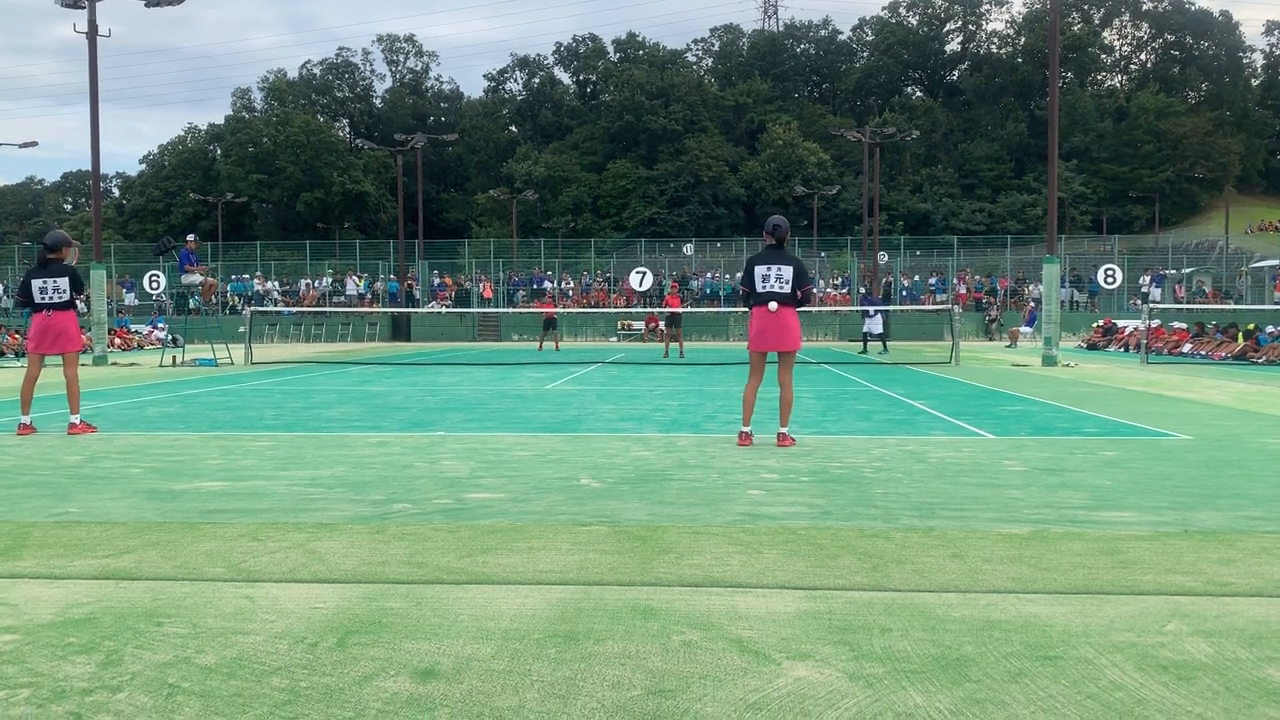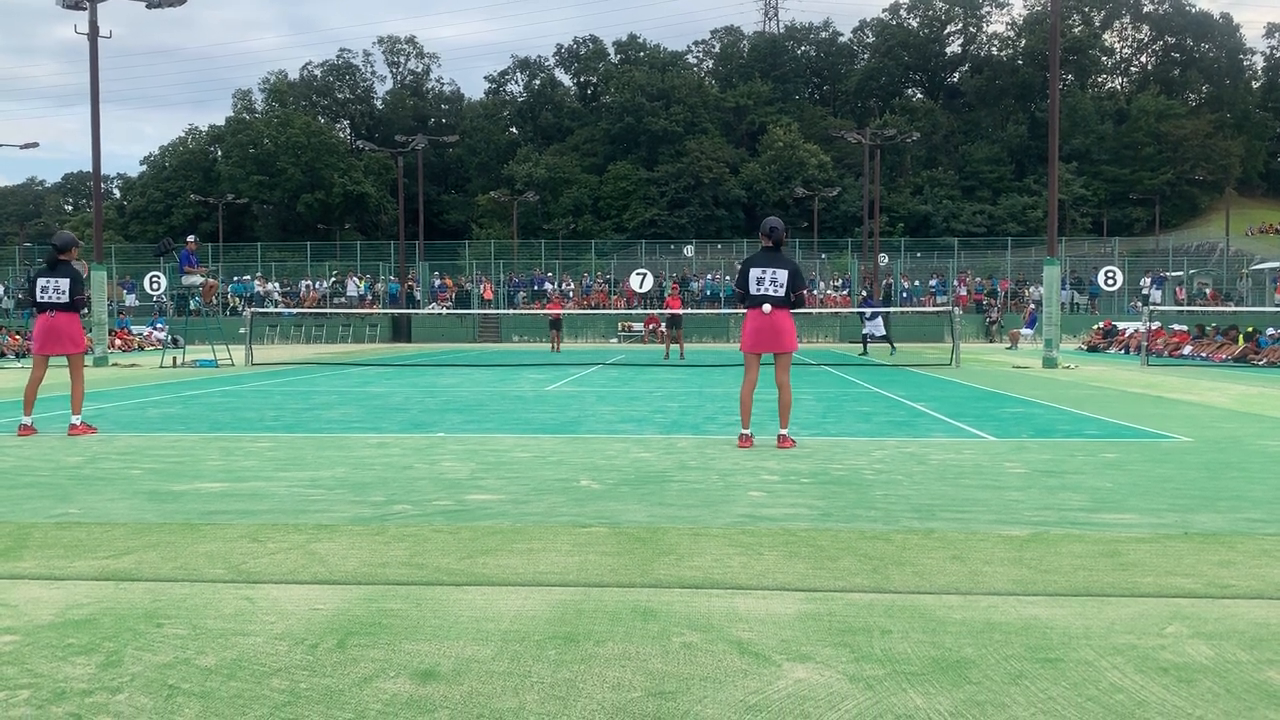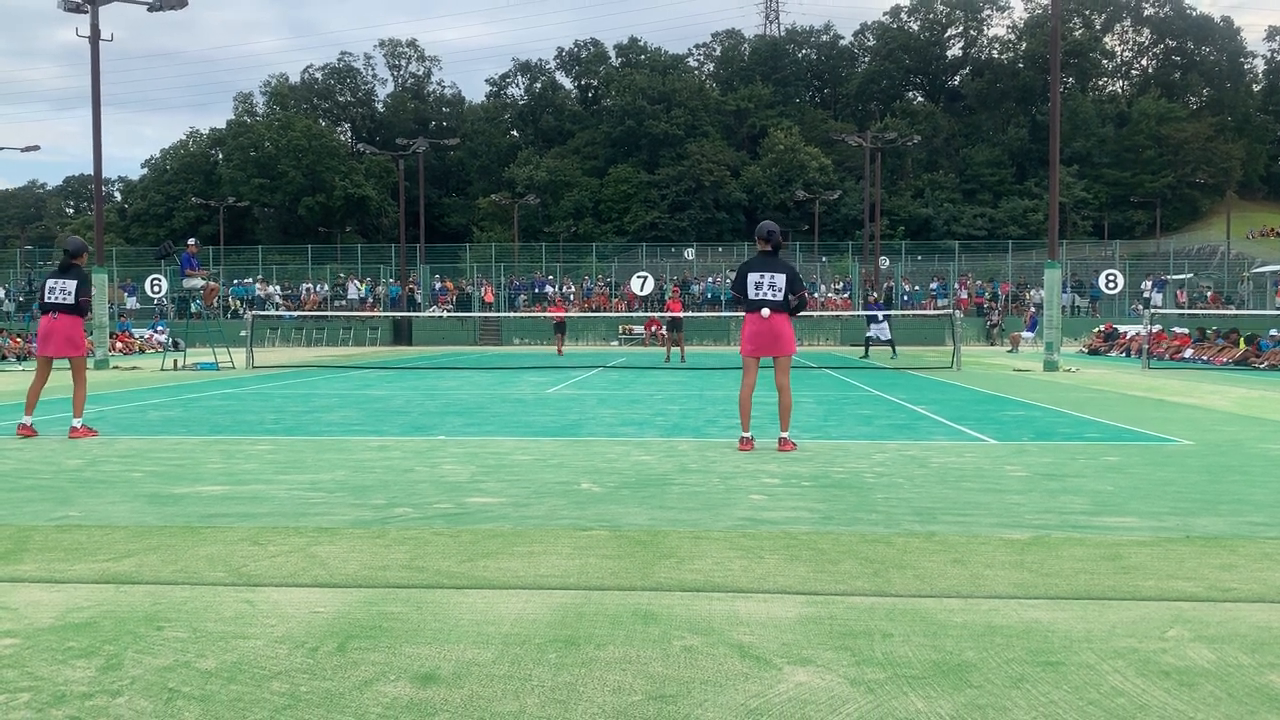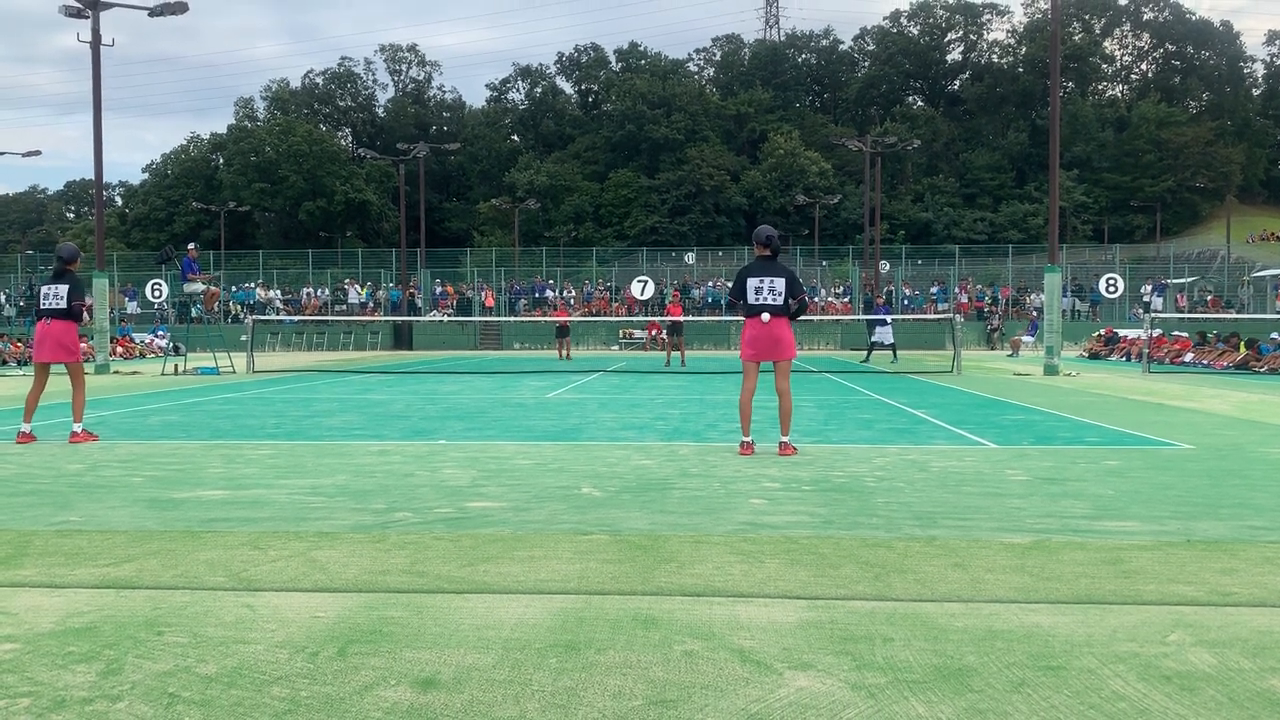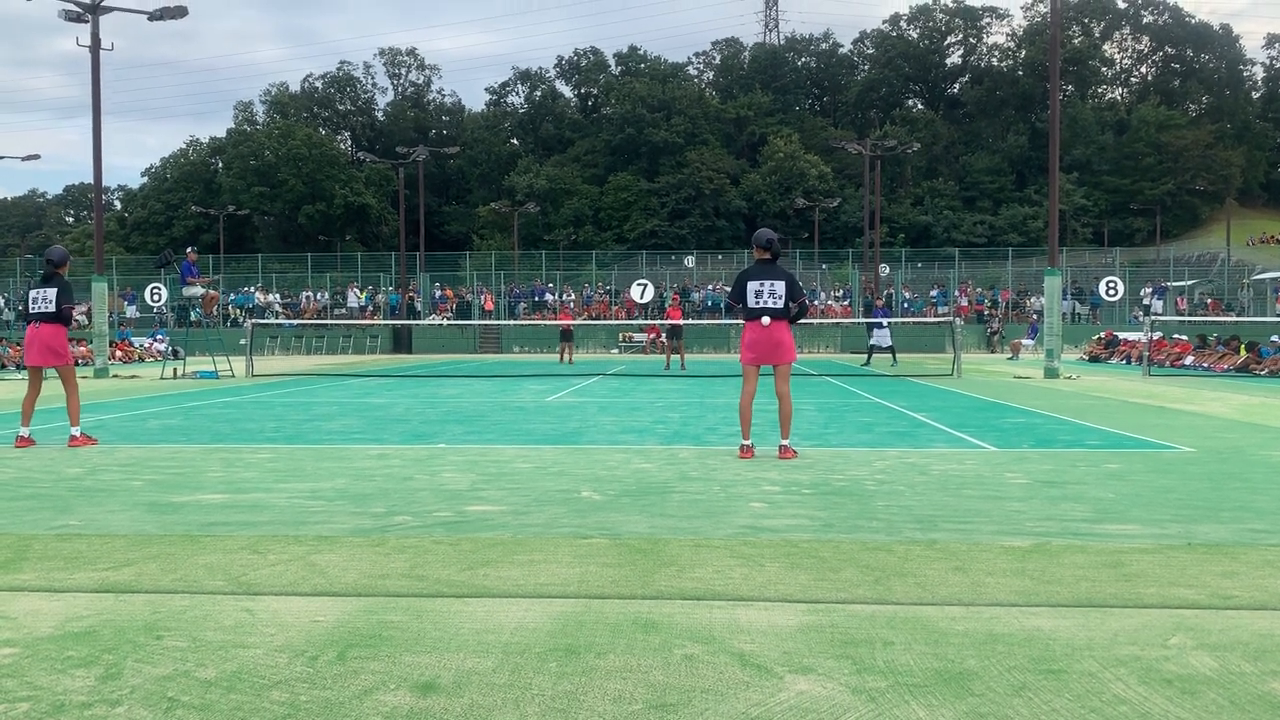
dt=0.3s
person 1, frame 1
left shoulder: (754, 261)
right shoulder: (795, 263)
left elbow: (745, 296)
right elbow: (807, 297)
left hip: (760, 319)
right hip: (787, 320)
left knee: (754, 378)
right knee: (785, 379)
left ankle: (745, 431)
right ankle: (783, 433)
person 1, frame 2
left shoulder: (749, 262)
right shoulder: (790, 265)
left elbow: (739, 297)
right elbow: (800, 301)
left hip: (754, 321)
right hip: (781, 323)
left knee: (749, 380)
right knee: (783, 381)
left ankle: (745, 434)
right ankle: (783, 435)
person 1, frame 3
left shoulder: (747, 267)
right shoulder: (787, 269)
left elbow: (736, 299)
right elbow: (802, 302)
left hip: (753, 325)
right hip: (780, 326)
left knee: (748, 383)
right knee: (783, 384)
left ankle: (746, 437)
right ankle: (784, 438)
person 1, frame 4
left shoulder: (746, 271)
right shoulder: (786, 272)
left elbow: (733, 303)
right elbow: (803, 304)
right wrist: (788, 317)
left hip: (753, 330)
right hip: (780, 330)
left knee: (748, 387)
right knee: (783, 388)
left ankle: (746, 441)
right ankle: (785, 442)
person 1, frame 5
left shoulder: (745, 275)
right shoulder: (786, 276)
left elbow: (731, 307)
right elbow: (803, 308)
right wrist: (789, 321)
left hip: (753, 334)
right hip: (780, 334)
left knee: (748, 390)
right knee: (783, 391)
left ankle: (746, 444)
right ankle: (785, 445)
person 2, frame 1
left shoulder: (32, 273)
right shoulder: (68, 270)
left elbow: (22, 301)
right elbow: (80, 291)
left hip: (40, 321)
right hip: (65, 320)
left knee: (31, 373)
right knee: (71, 373)
left ankle: (24, 422)
right ankle: (75, 422)
person 2, frame 2
left shoulder: (40, 273)
right shoulder: (73, 273)
left elbow: (33, 301)
right elbow: (79, 304)
right wrist: (79, 305)
left hip: (44, 322)
right hip: (68, 323)
left knee: (36, 375)
right knee: (77, 376)
left ankle: (26, 423)
right ankle: (76, 423)
person 2, frame 3
left shoulder: (51, 276)
right shoulder: (82, 276)
left elbow: (41, 303)
right elbow: (83, 306)
left wrist: (56, 307)
right wrist: (85, 314)
left hip: (47, 324)
right hip: (70, 325)
left knee: (40, 378)
right knee: (80, 379)
left ankle: (25, 423)
right ankle: (77, 426)
person 2, frame 4
left shoulder: (46, 282)
right shoulder: (74, 281)
left elbow: (39, 311)
right elbow: (76, 310)
right wrist: (81, 320)
left hip: (43, 329)
right hip: (65, 331)
left knee: (38, 384)
right knee: (78, 384)
left ankle: (25, 431)
right ankle: (77, 431)
person 2, frame 5
left shoulder: (35, 286)
right shoulder: (63, 284)
left elbow: (28, 315)
right elbow: (66, 313)
right wrist: (69, 323)
left hip: (32, 333)
right hip: (54, 335)
left knee: (33, 389)
right knee: (71, 388)
left ankle: (23, 435)
right ankle: (75, 434)
